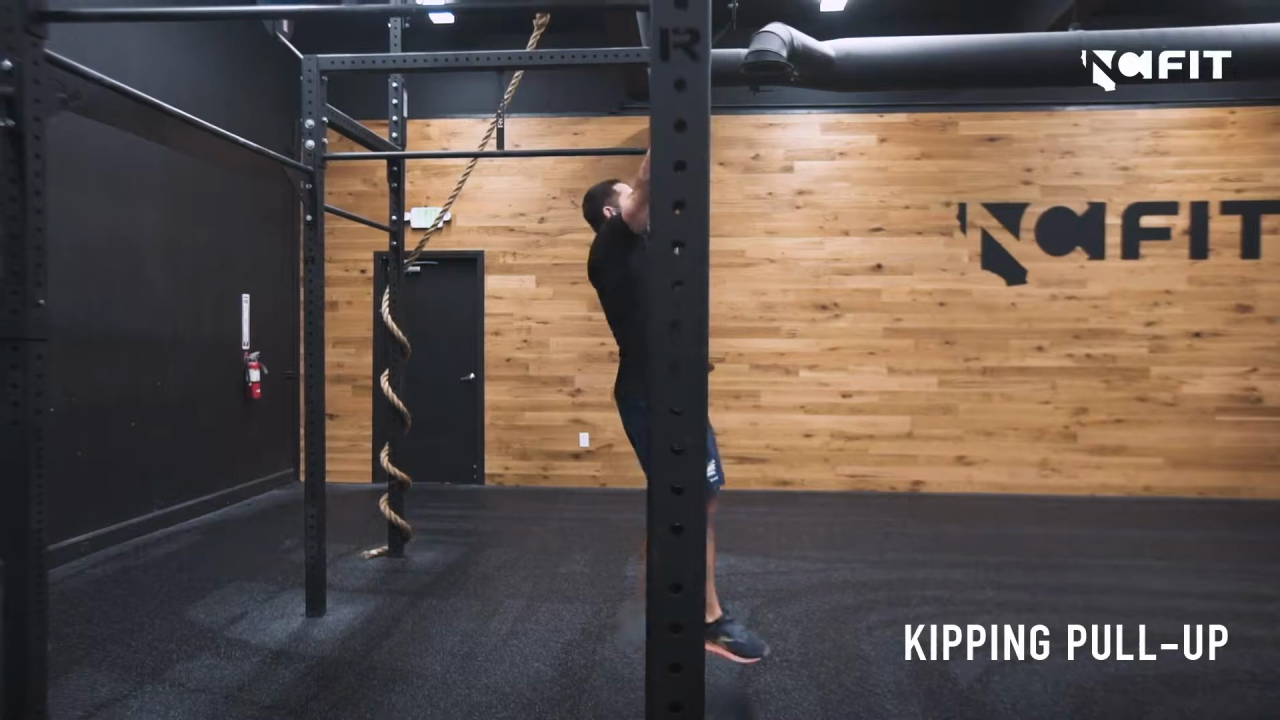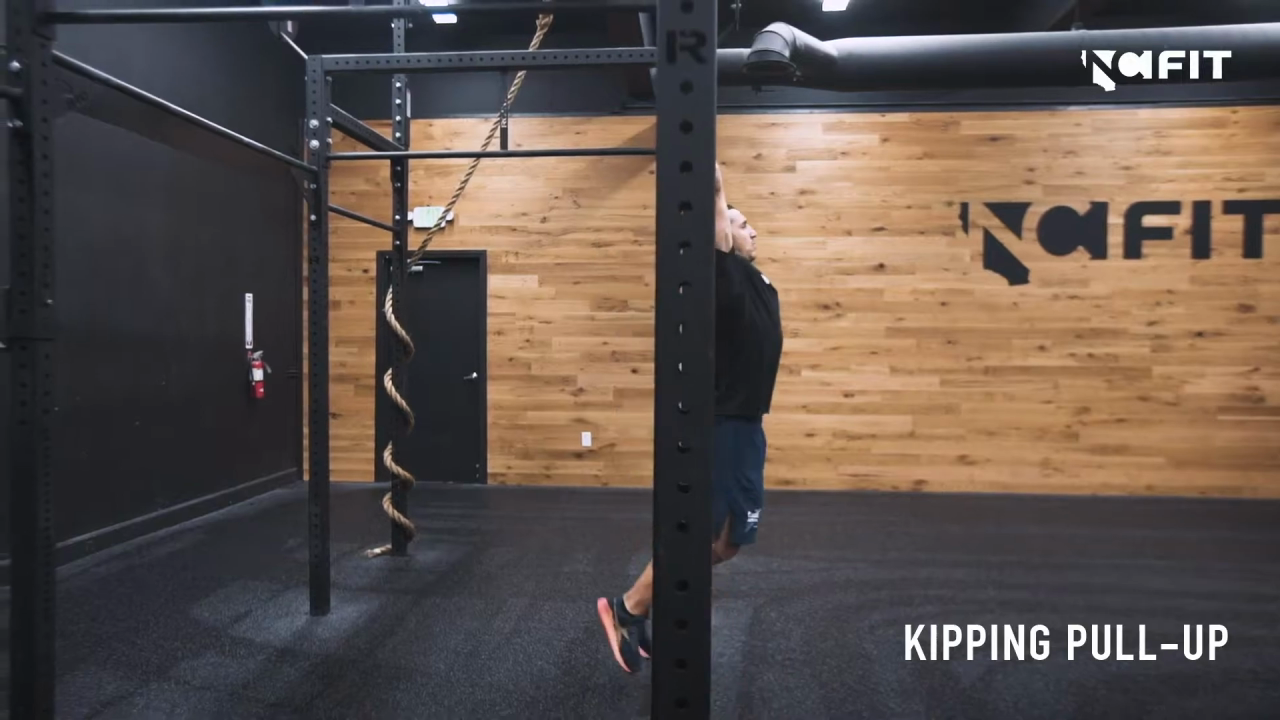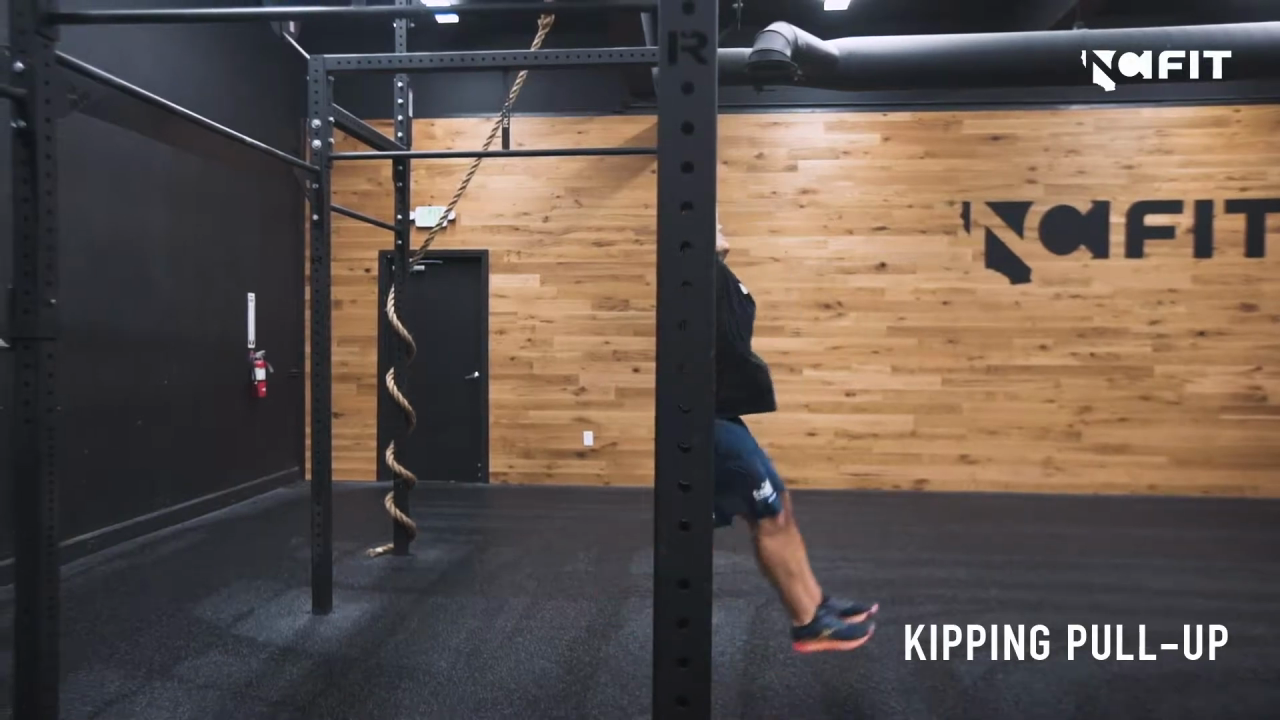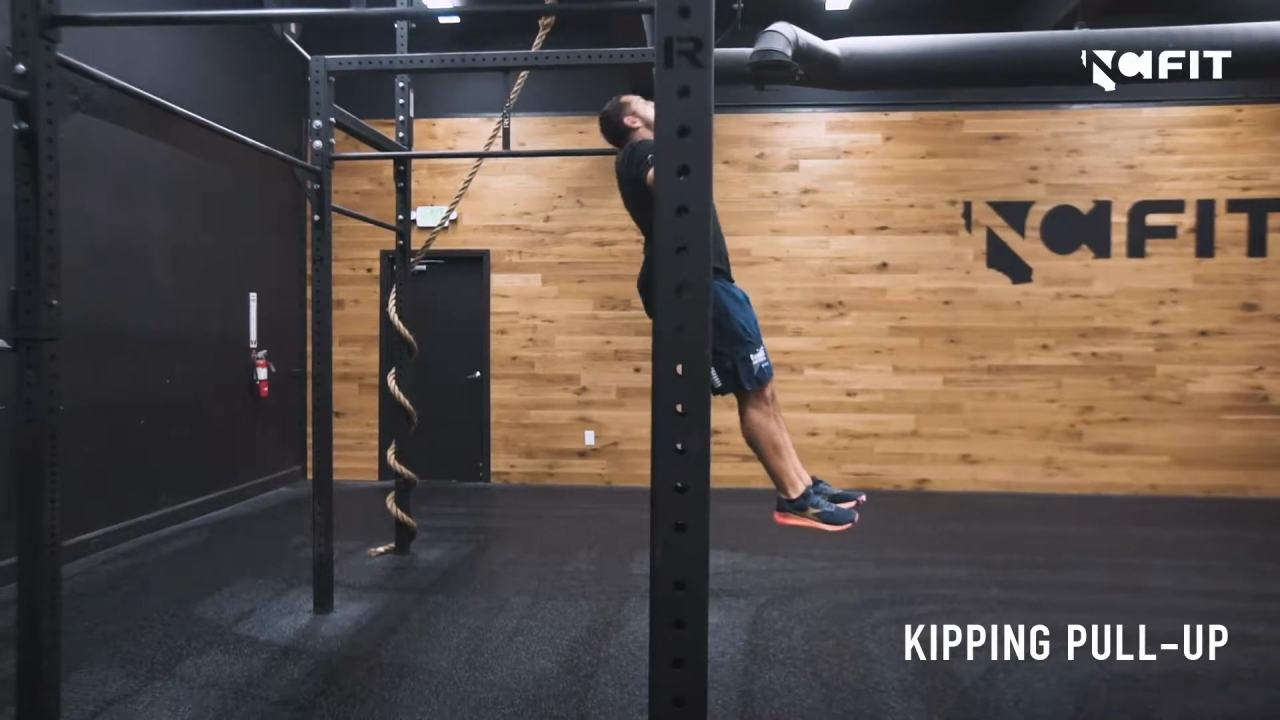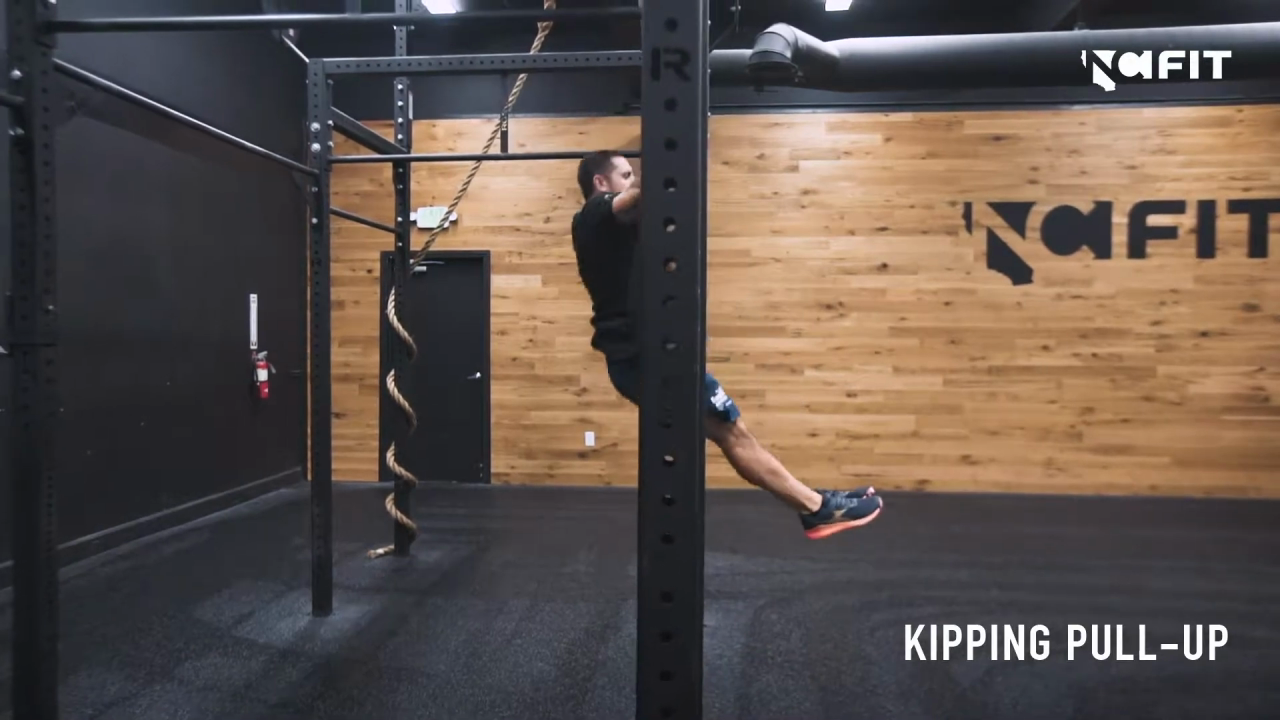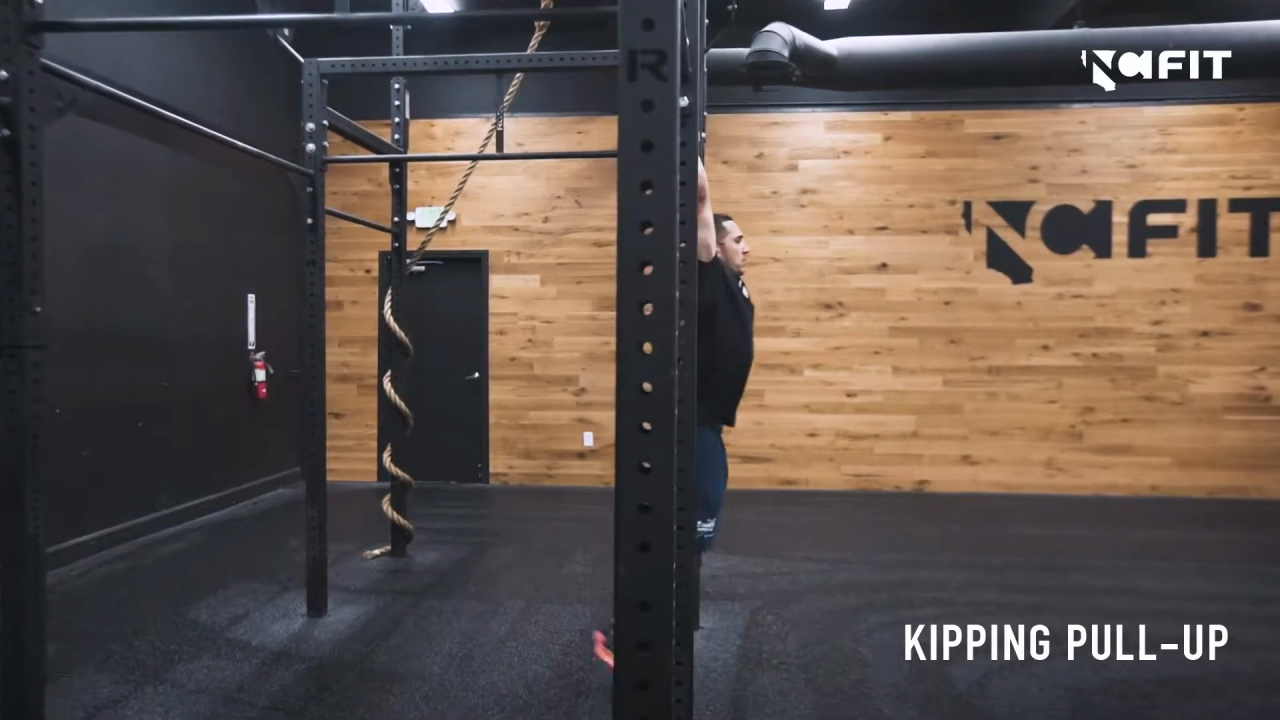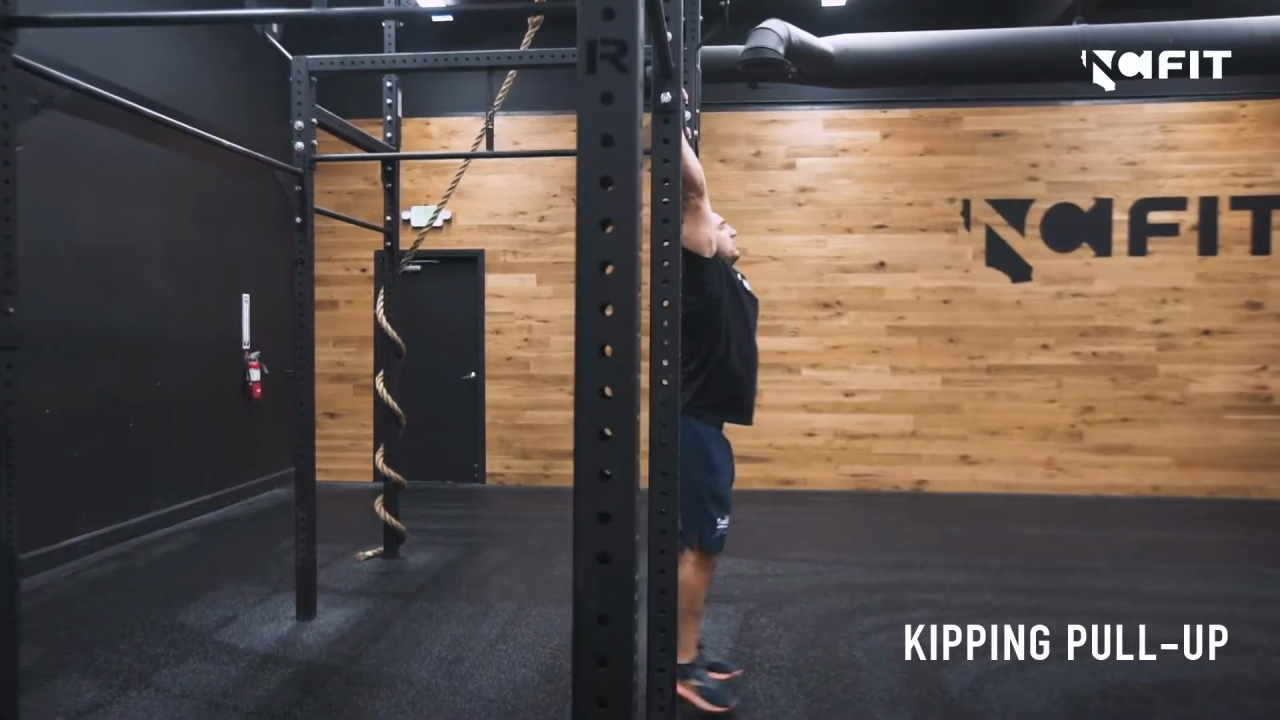
dt=0.4s
person 1, frame 1
left shoulder: (636, 249)
right shoulder: (612, 249)
left elbow: (649, 189)
right elbow: (645, 186)
right hip: (652, 395)
right ankle: (712, 619)
person 1, frame 2
left shoulder: (746, 277)
right shoulder: (725, 272)
left elbow: (713, 198)
right elbow: (711, 197)
left hip: (740, 421)
right hip: (726, 422)
left knee: (728, 538)
right knee: (714, 535)
left ankle: (635, 611)
right ankle: (625, 609)
person 1, frame 3
left shoulder: (717, 282)
left hip: (715, 418)
right hip: (706, 422)
left knee: (777, 509)
right knee: (772, 514)
left ankle: (814, 603)
right ankle: (808, 623)
person 1, frame 4
left shoulder: (646, 157)
right shoulder: (639, 153)
left hip: (704, 280)
left knee: (758, 390)
right knee: (757, 391)
left ankle: (806, 487)
right ankle: (795, 498)
person 1, frame 5
left shoulder: (609, 228)
right shoulder: (597, 217)
right elbow: (645, 191)
left hip: (643, 353)
right hip: (643, 354)
left knee: (731, 430)
right knee: (732, 431)
right ankle: (819, 508)
person 1, frame 6
left shoulder: (725, 284)
right shoulder: (707, 277)
left elbow: (702, 210)
right elbow: (697, 205)
left hip: (703, 426)
right hip: (690, 428)
left knee: (693, 536)
right ankle: (620, 634)
person 1, frame 7
left shoulder: (722, 278)
right shoulder: (702, 271)
left elbow: (694, 196)
right elbow: (695, 194)
right wrist: (674, 132)
left hip: (699, 432)
right hip: (692, 431)
left knee: (707, 541)
right knee: (702, 544)
left ankle: (687, 650)
right ankle: (683, 664)
